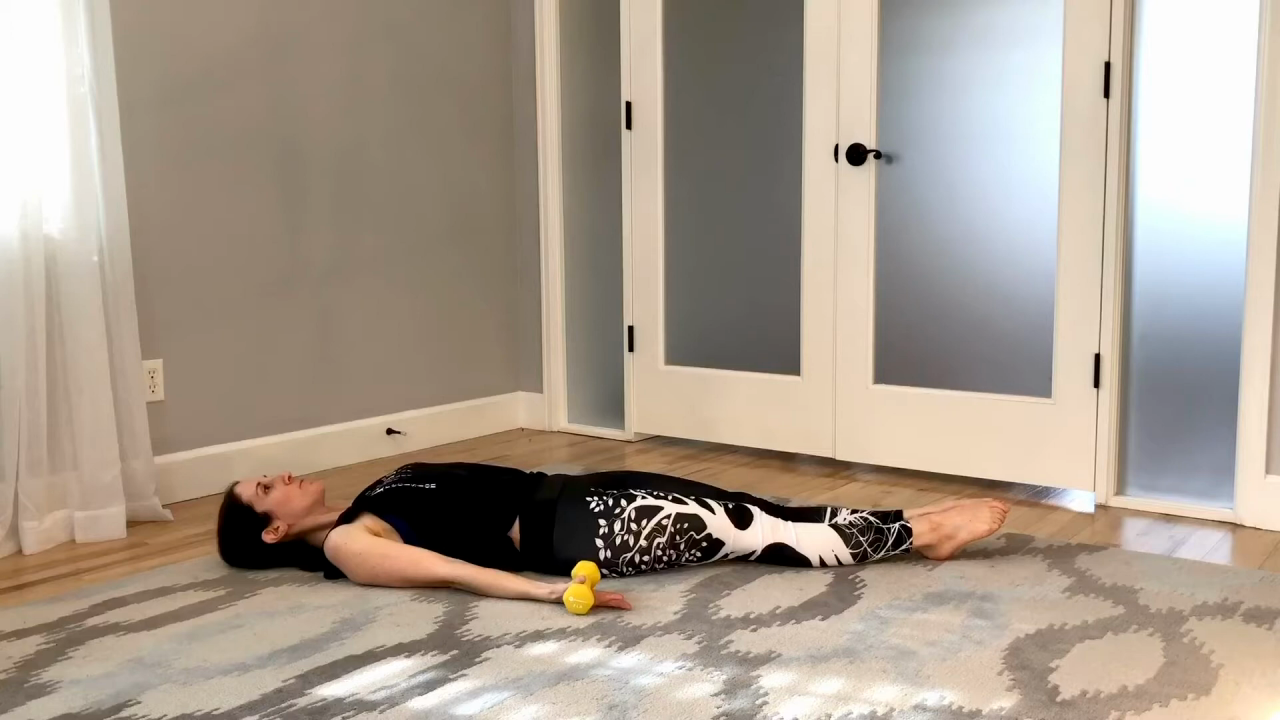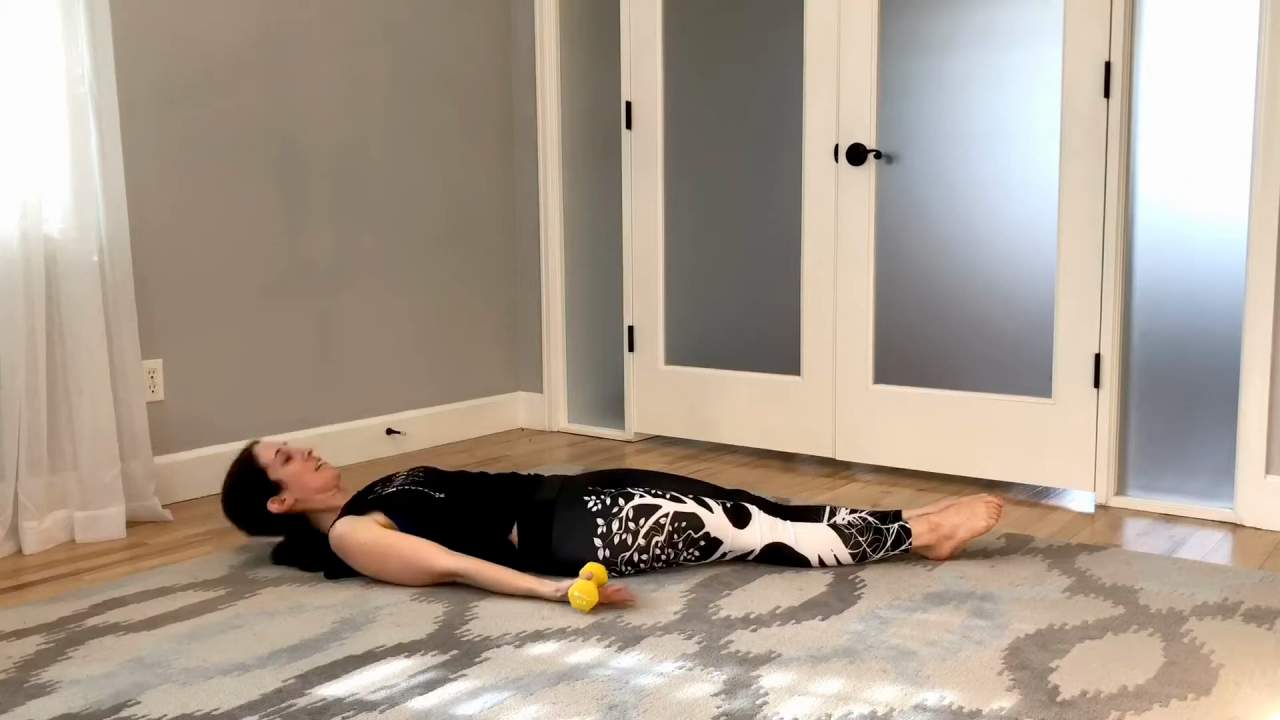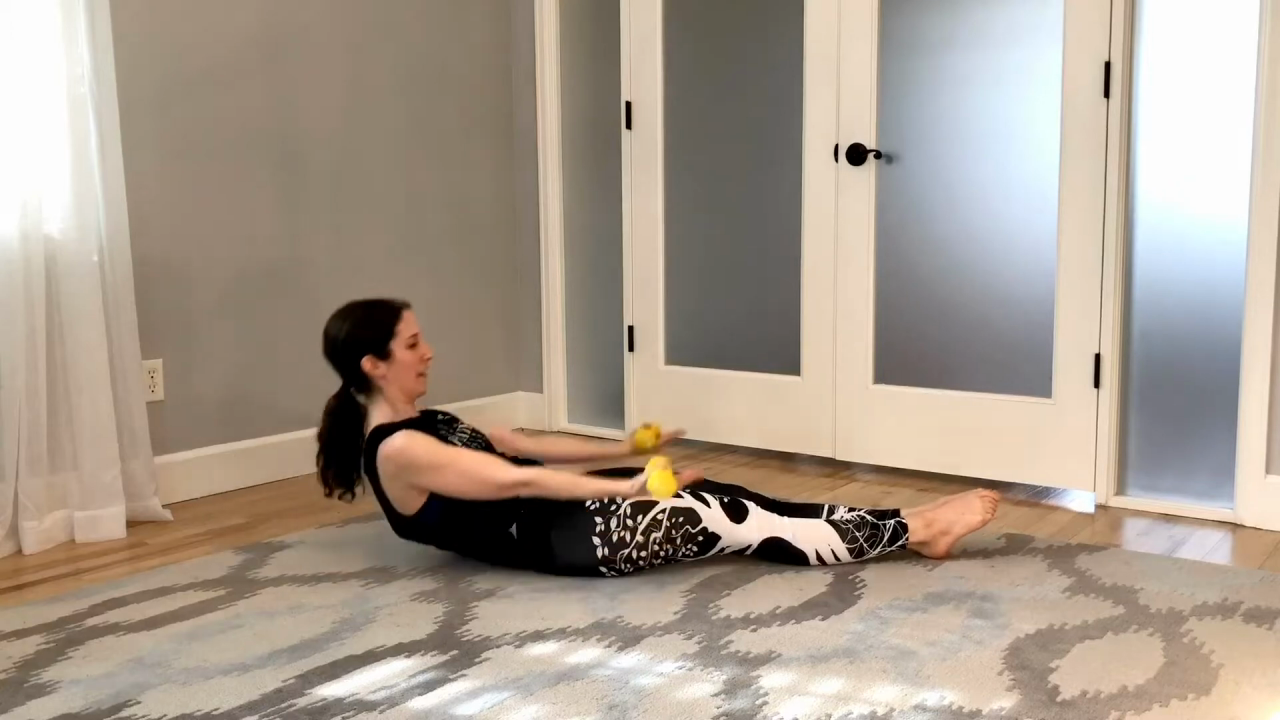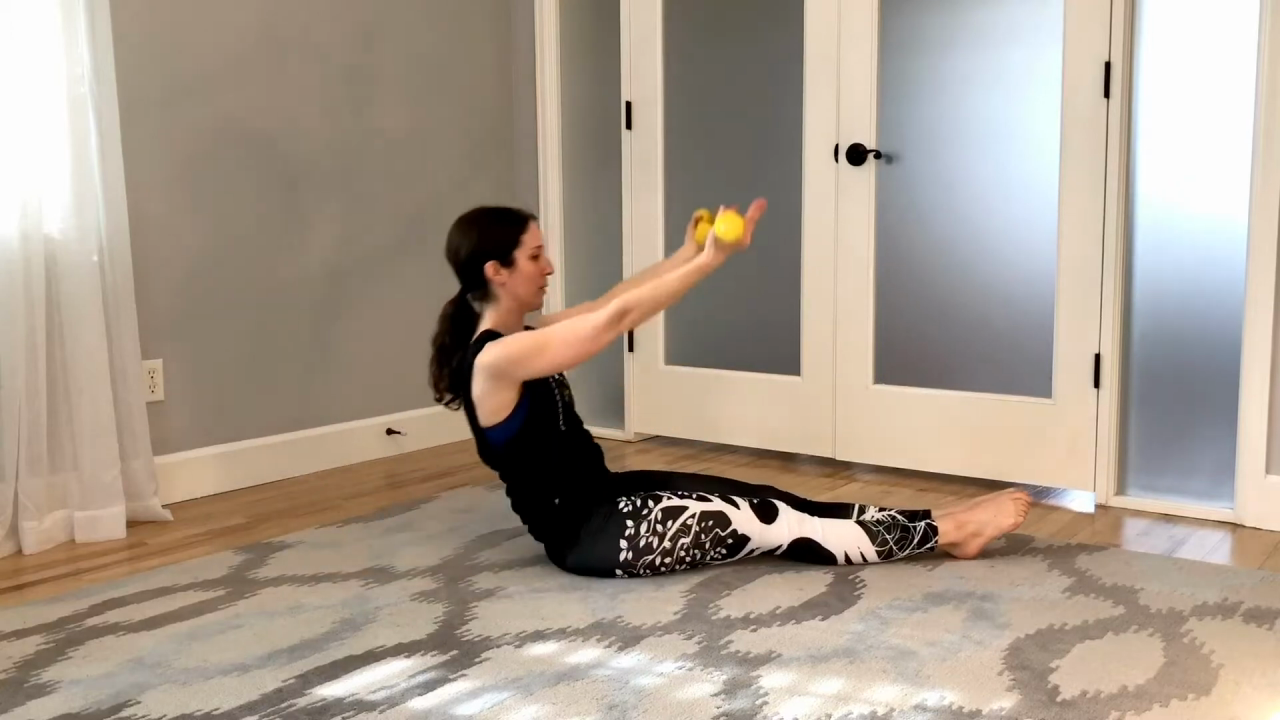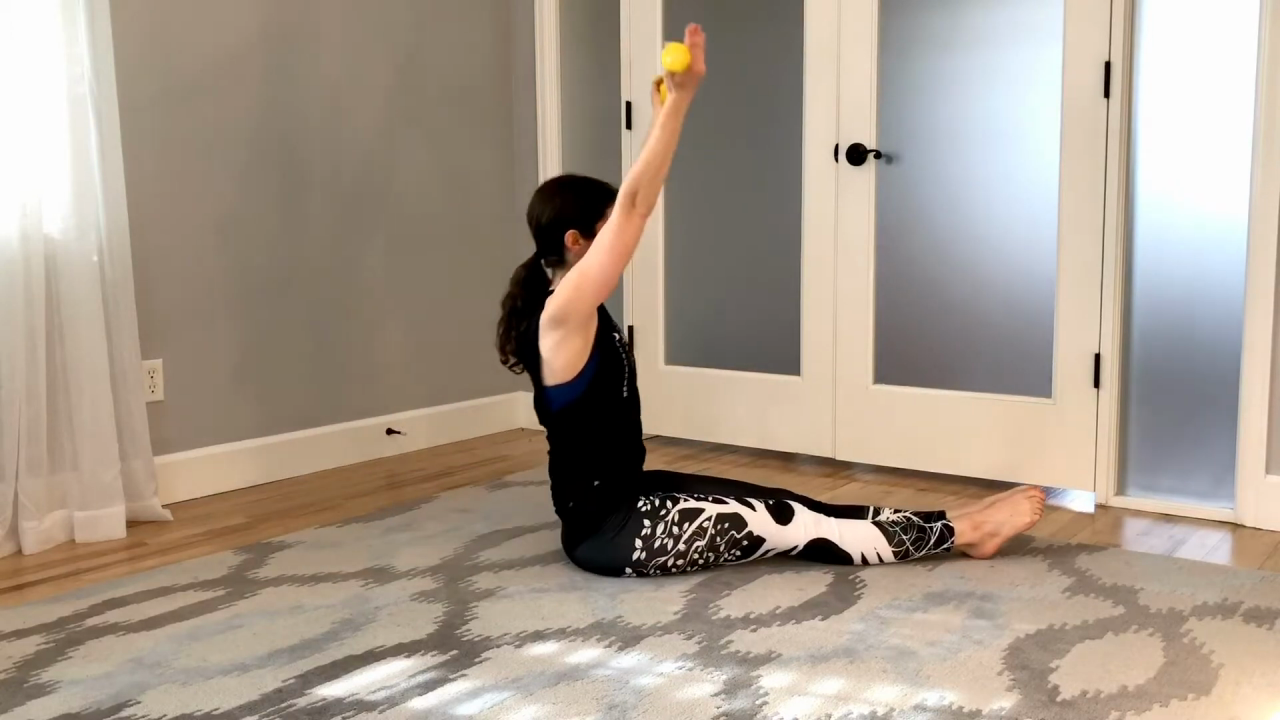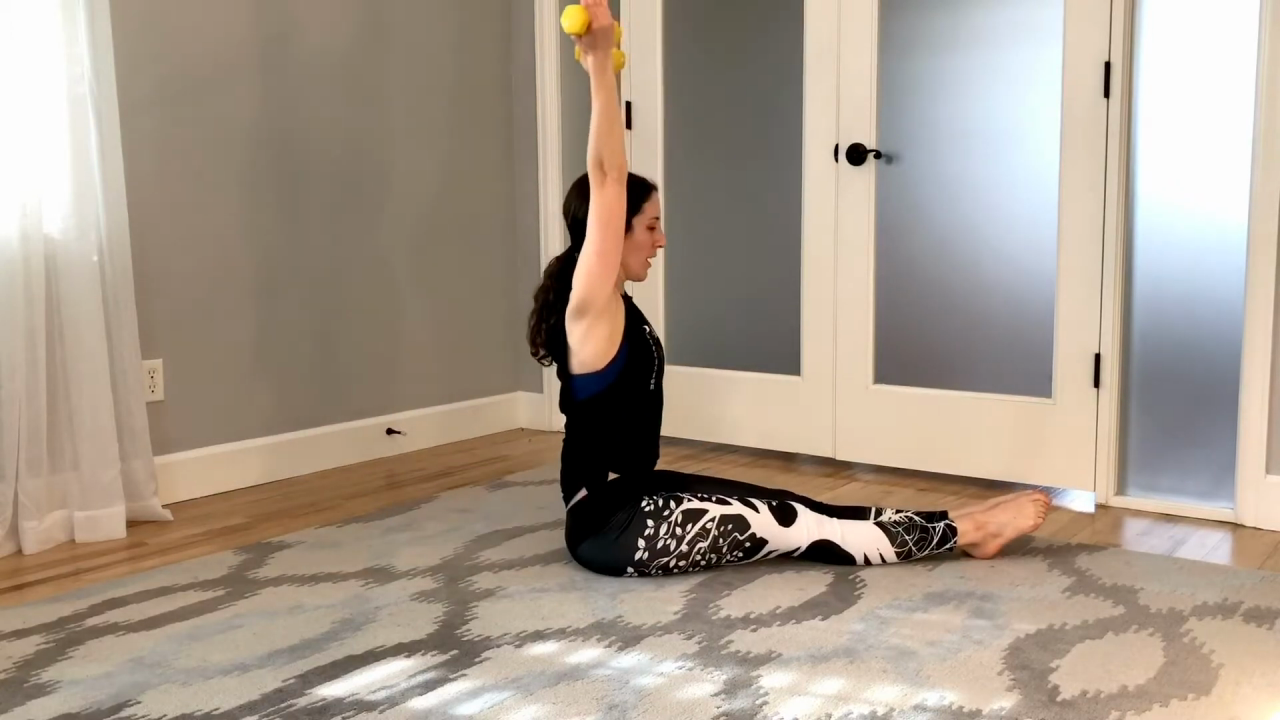
dt=0.4s
person 1, frame 1
left shoulder: (370, 508)
right shoulder: (346, 545)
right elbow: (450, 568)
right wrist: (550, 587)
left hip: (564, 497)
right hip: (565, 529)
left knee: (744, 505)
right knee: (748, 529)
left ankle: (908, 521)
right ankle: (914, 532)
person 1, frame 2
left shoulder: (374, 499)
right shoulder: (349, 535)
right elbow: (455, 566)
right wrist: (557, 590)
left hip: (563, 500)
right hip: (567, 535)
left knee: (740, 506)
right knee: (745, 530)
left ankle: (901, 521)
right ankle: (912, 535)
person 1, frame 3
left shoulder: (422, 423)
right shoulder: (397, 451)
left elbow: (518, 446)
right elbow: (526, 479)
left wrist: (625, 463)
right wrist: (627, 486)
left hip: (563, 514)
right hip: (559, 539)
left knee: (736, 505)
right knee: (737, 524)
left ankle: (902, 525)
right ankle: (910, 532)
person 1, frame 4
left shoulder: (513, 341)
right shoulder: (498, 359)
left elbow: (609, 310)
right elbow: (615, 318)
left wrist: (689, 255)
right wrist: (707, 262)
left hip: (604, 505)
right hip: (585, 534)
left knee: (765, 505)
right knee: (766, 526)
left ankle: (934, 525)
right ankle: (942, 528)
person 1, frame 5
left shoulder: (576, 310)
right shoulder: (564, 311)
left elbow: (625, 209)
right elbow: (631, 208)
left wrist: (669, 104)
right wrist: (679, 101)
left hip: (625, 503)
right hip: (606, 529)
left knee: (788, 510)
right knee: (787, 526)
left ankle: (950, 523)
right ankle: (958, 533)
person 1, frame 6
left shoulder: (605, 305)
right shoulder: (591, 304)
left elbow: (612, 183)
right elbow: (605, 181)
left wrist: (603, 66)
right wrist: (600, 66)
left hip: (631, 500)
right hip: (611, 526)
left knee: (794, 511)
right knee: (788, 527)
left ankle: (954, 525)
right ankle: (960, 532)
